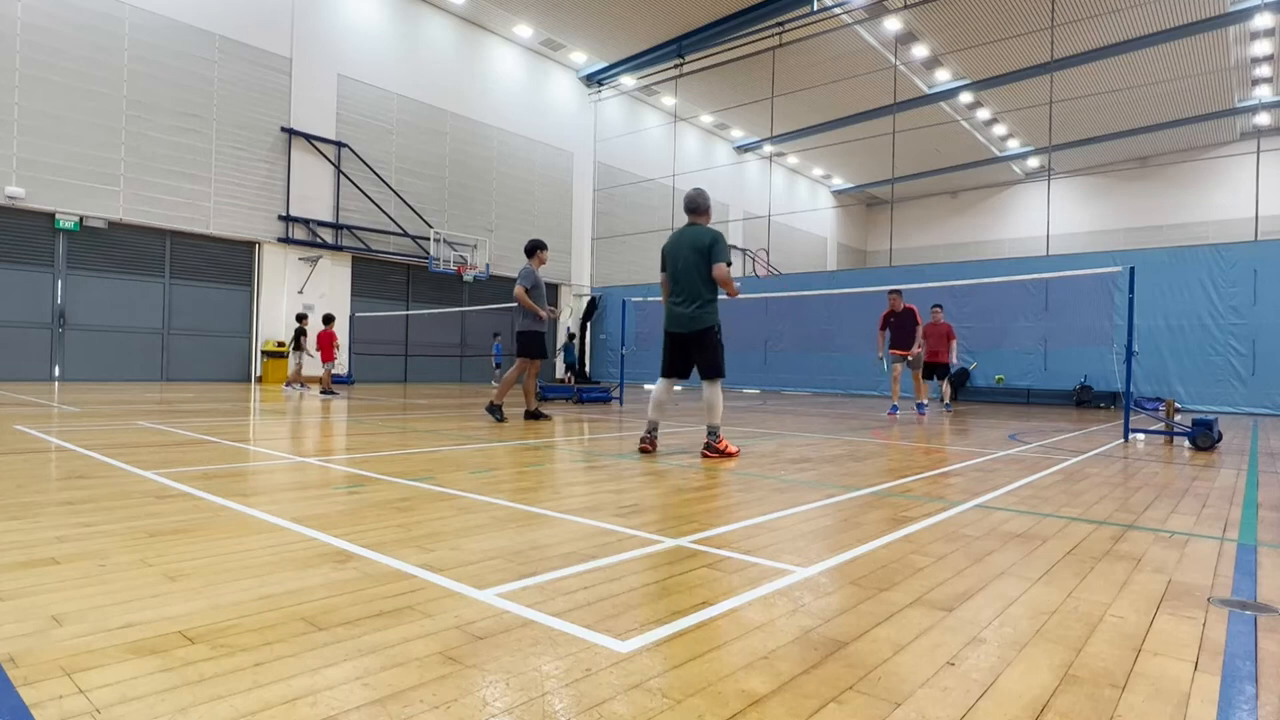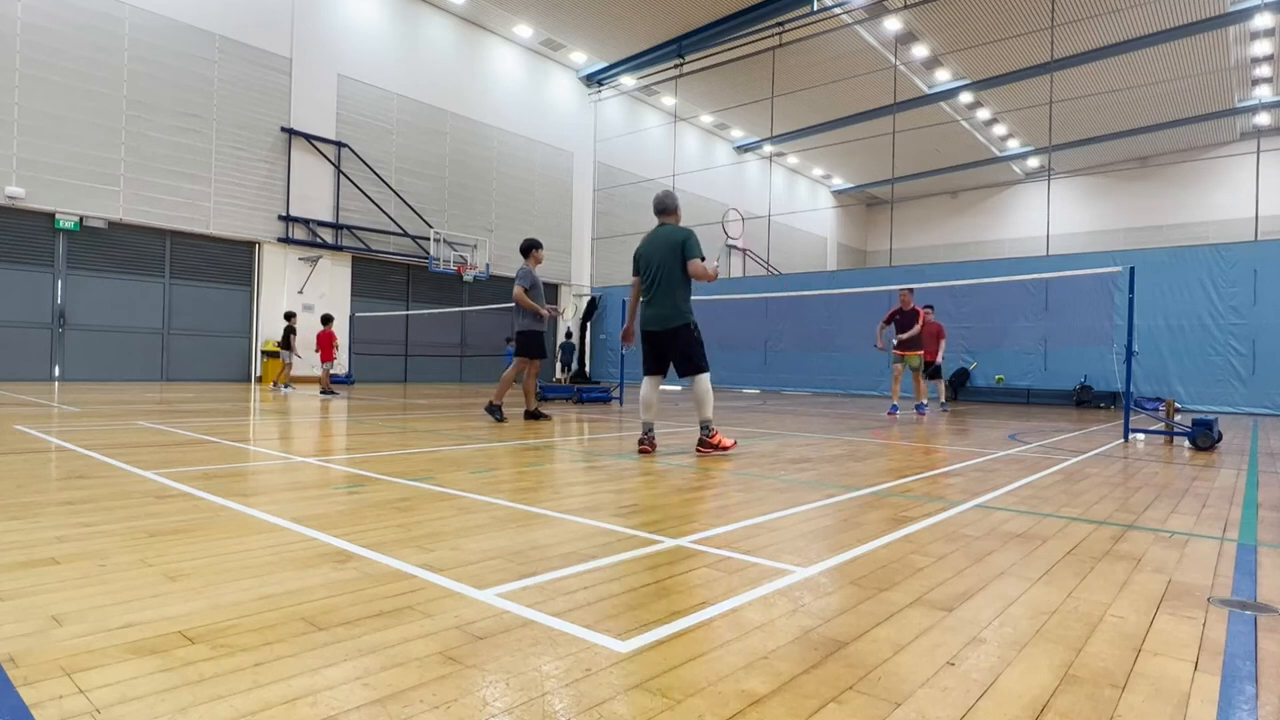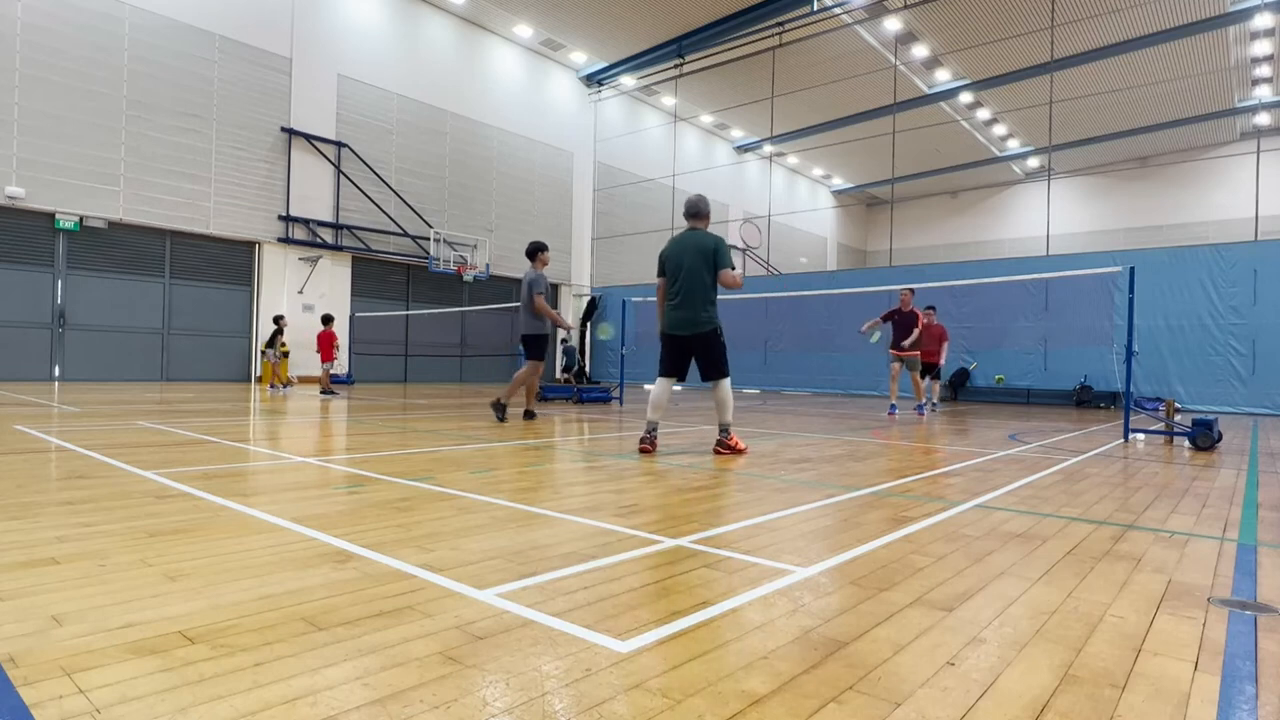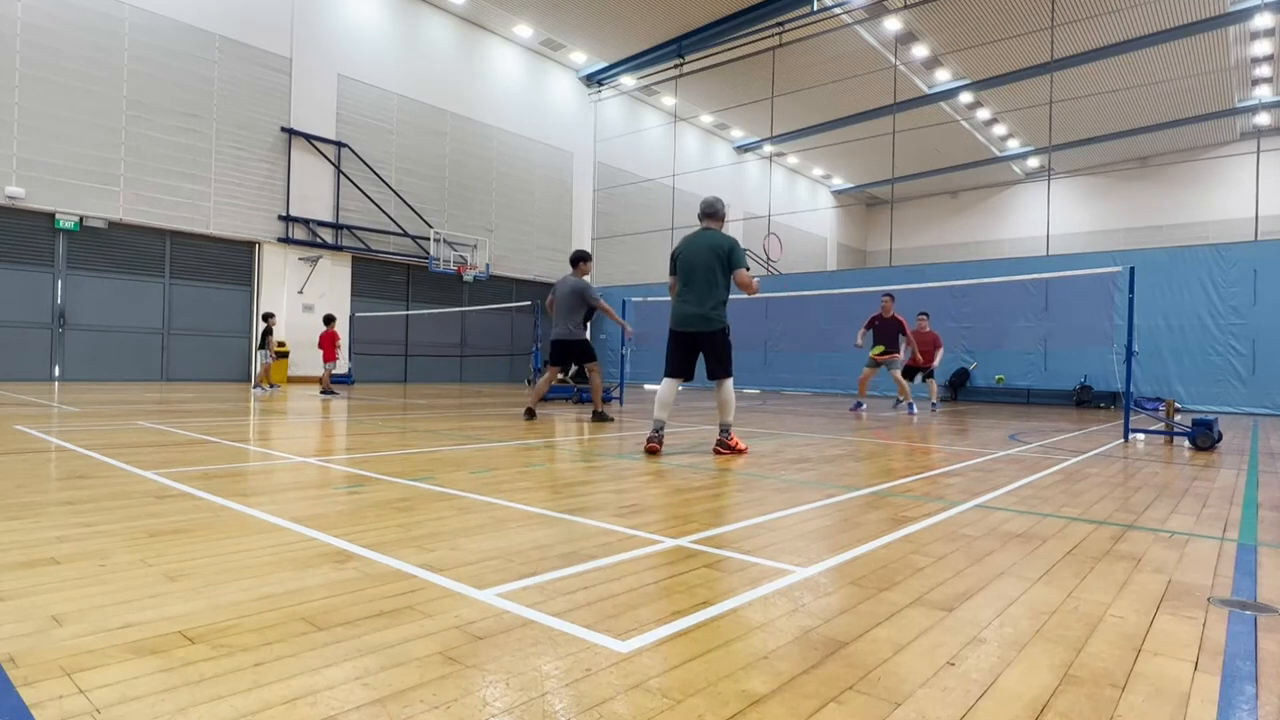
dt=0.5s
person 1, frame 1
left shoulder: (671, 241)
right shoulder: (713, 237)
right elbow: (720, 274)
right wrist: (732, 289)
left hip: (674, 321)
right hip: (703, 320)
left knee: (667, 378)
right knee: (711, 379)
left ankle: (650, 435)
right ankle: (713, 441)
person 1, frame 2
left shoulder: (644, 244)
right shoulder: (685, 235)
left elbow: (635, 286)
right elbow: (696, 270)
left wrist: (629, 323)
right wrist: (711, 273)
left hip: (649, 321)
right hip: (679, 319)
left knee: (651, 377)
right knee: (699, 373)
left ankle: (646, 436)
right ankle: (707, 435)
person 1, frame 3
left shoulder: (669, 246)
right shoulder: (715, 242)
left elbow: (661, 288)
right elbow: (727, 280)
left wrist: (663, 322)
right wrist: (738, 280)
left hip: (673, 325)
right hip: (705, 324)
left knee: (665, 378)
right knee: (720, 379)
left ankle: (649, 435)
right ankle: (725, 438)
person 1, frame 4
left shoulder: (682, 244)
right shoulder: (729, 244)
right elbow: (742, 280)
right wrist: (753, 287)
left hip: (680, 321)
right hip: (713, 322)
left knee: (671, 377)
right knee: (723, 379)
left ankle: (656, 433)
right ankle: (725, 438)
person 2, frame 1
left shoulder: (535, 273)
right shoulder: (529, 271)
right elbow: (518, 293)
left wrist: (545, 310)
right wrist: (539, 311)
left hip: (537, 329)
right hip: (529, 328)
left knee: (533, 369)
right knee: (521, 366)
left ankle: (531, 409)
right ankle: (495, 403)
person 2, frame 2
left shoulder: (531, 273)
right shoulder: (526, 271)
right elbow: (517, 294)
left wrist: (545, 308)
right wrist: (540, 310)
left hip: (535, 329)
right hip: (528, 328)
left knee: (533, 369)
right knee: (519, 365)
left ankle: (531, 409)
right ankle: (495, 403)
person 2, frame 3
left shoulder: (529, 275)
right shoulder: (538, 276)
right elbow: (539, 304)
left wrist: (553, 315)
right wrist: (559, 320)
left hip: (530, 330)
right hip: (535, 331)
left knee: (536, 370)
right knee: (530, 369)
left ankle: (529, 409)
right ankle: (501, 401)
person 2, frame 4
left shoulder: (560, 282)
right shoulder: (583, 286)
left elbow: (548, 304)
right elbow: (604, 308)
right wrist: (623, 324)
left hip: (557, 337)
right hip: (575, 337)
left knee: (550, 374)
right knee: (593, 370)
left ankle: (530, 409)
right ankle: (598, 411)
